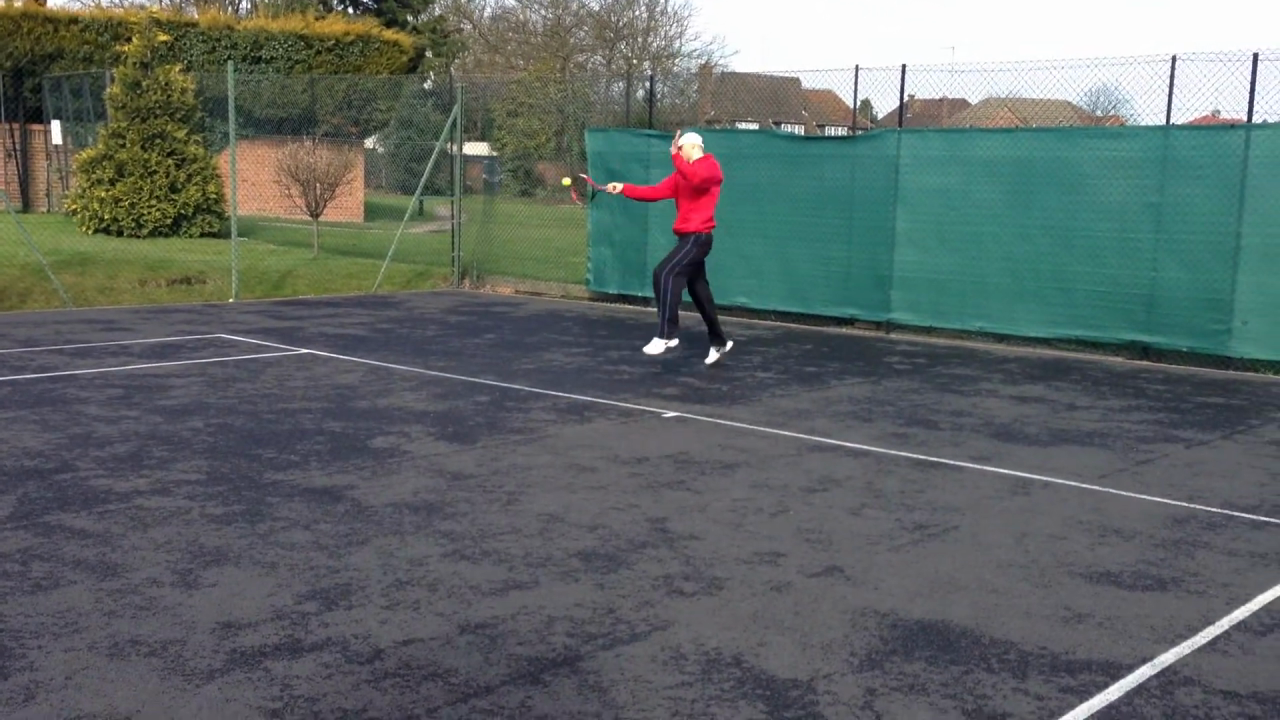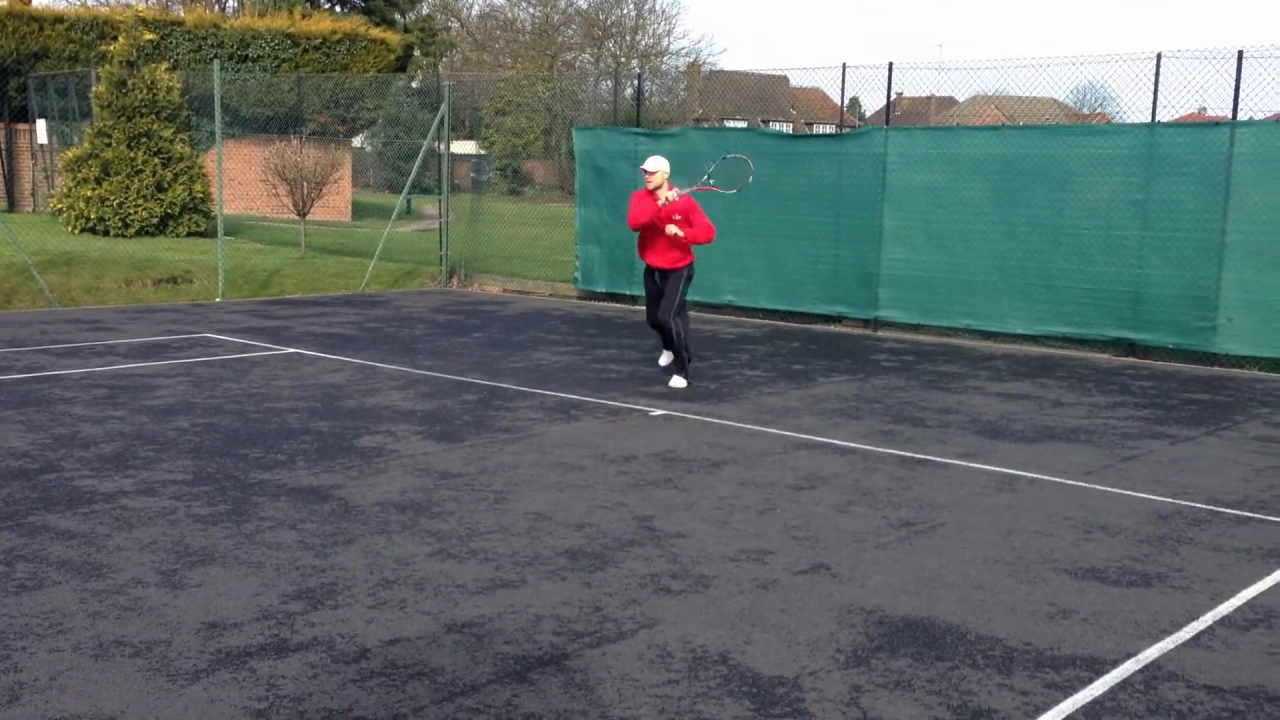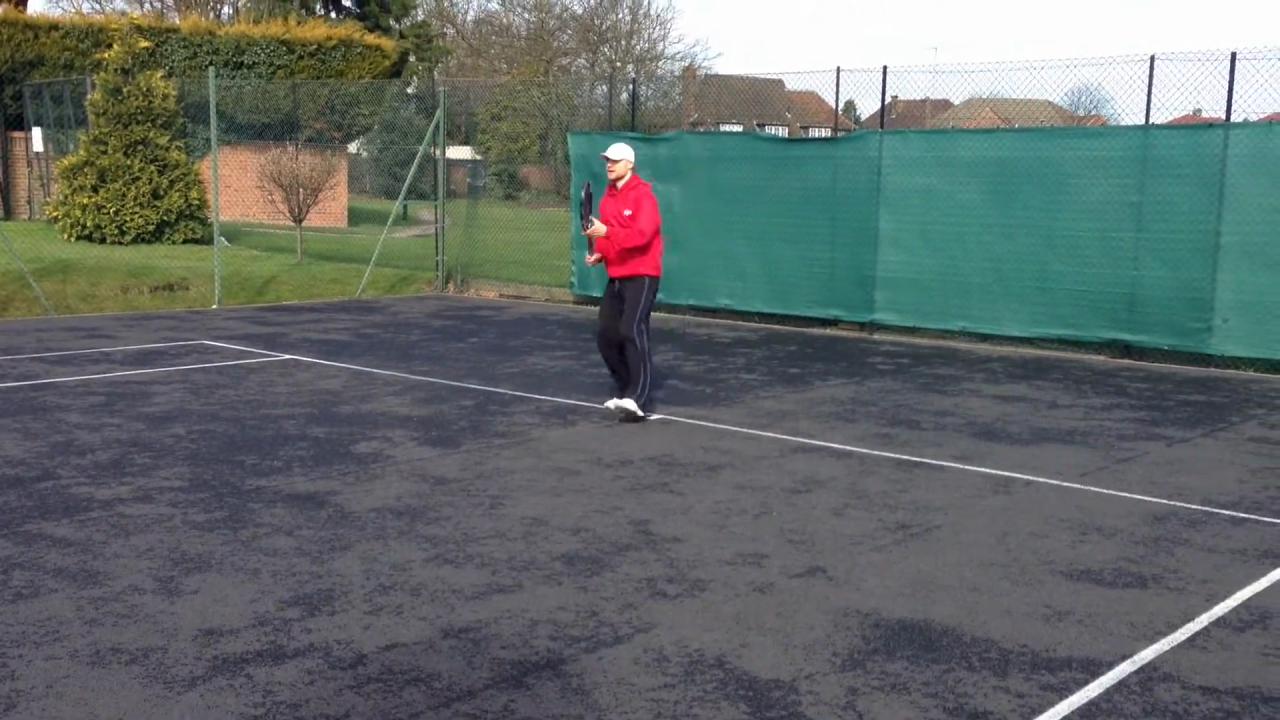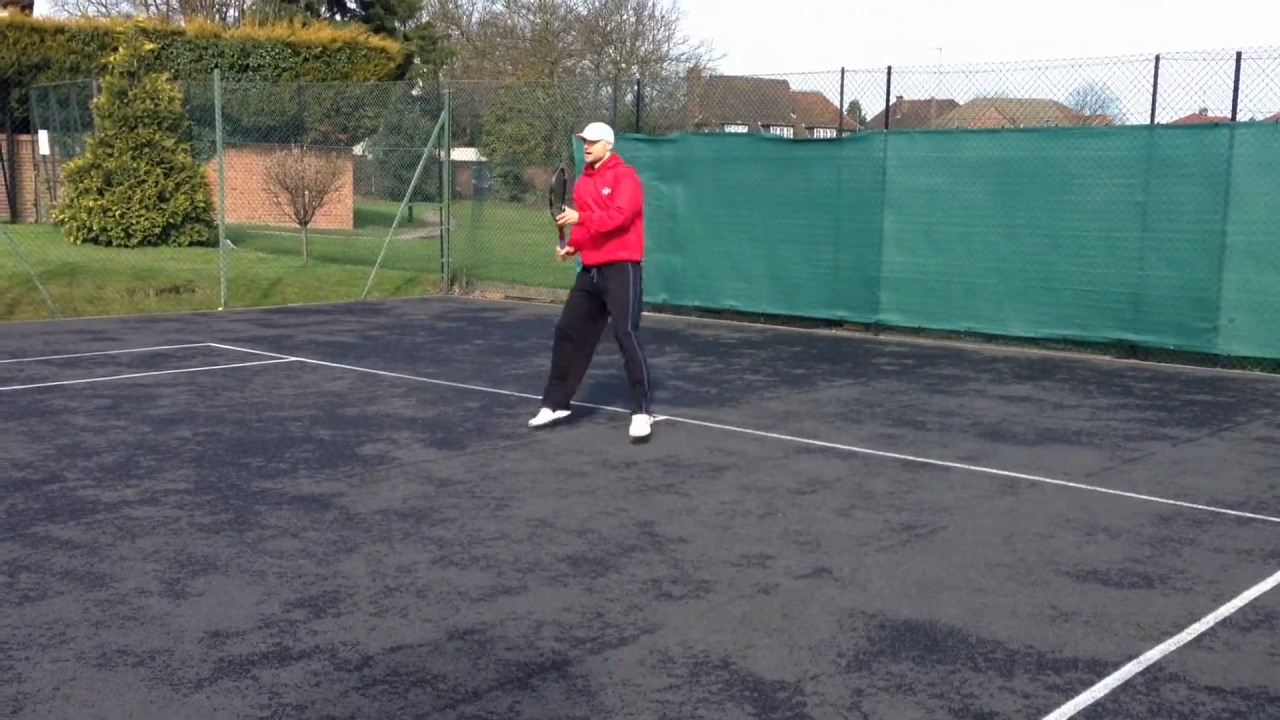
dt=0.5s
person 1, frame 1
left shoulder: (710, 165)
right shoulder: (681, 175)
left elbow: (696, 179)
right elbow: (655, 193)
left wrist: (680, 158)
right wrist: (624, 188)
left hip: (697, 236)
right hip: (692, 237)
left knee: (665, 276)
right knee: (699, 290)
left ankle: (667, 335)
right ankle: (719, 341)
person 1, frame 2
left shoulder: (687, 203)
right shoulder: (639, 198)
left elbow: (708, 233)
right elbow: (634, 223)
left wrist: (681, 232)
right wrist: (661, 205)
left hip: (679, 269)
right hip: (652, 269)
left knee: (668, 315)
right knee: (655, 318)
left ankle: (681, 370)
right ankle: (673, 348)
person 1, frame 3
left shoulder: (644, 196)
right shoulder: (607, 198)
left elbow: (641, 235)
left wrist: (606, 232)
right wrist: (598, 253)
left hip: (642, 278)
right hip: (616, 279)
left knee: (631, 331)
right knee: (607, 335)
left ankle: (639, 400)
right ankle: (627, 390)
person 1, frame 4
left shoulder: (625, 176)
right shoulder: (582, 182)
left elbow: (619, 216)
left wrist: (579, 217)
right wrist: (572, 245)
left hip: (621, 268)
right hip: (590, 270)
left knee: (625, 332)
right knee: (569, 332)
left ankle: (641, 409)
right ankle: (557, 402)
